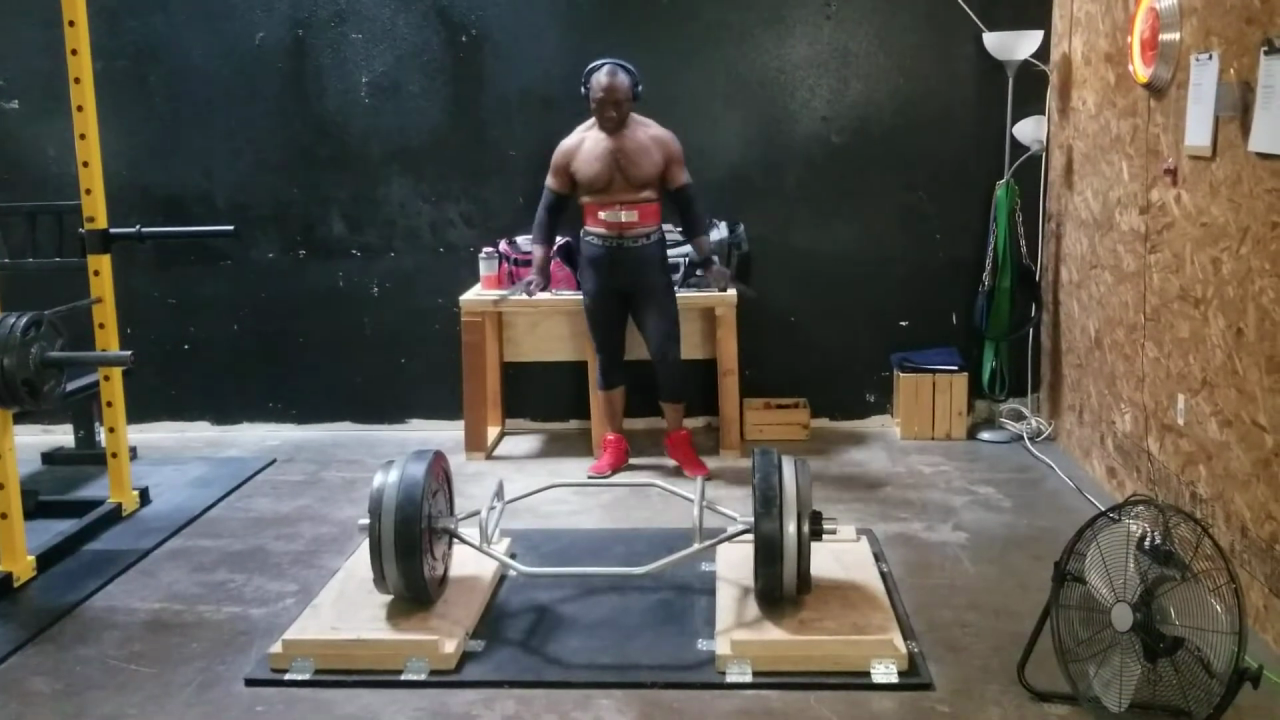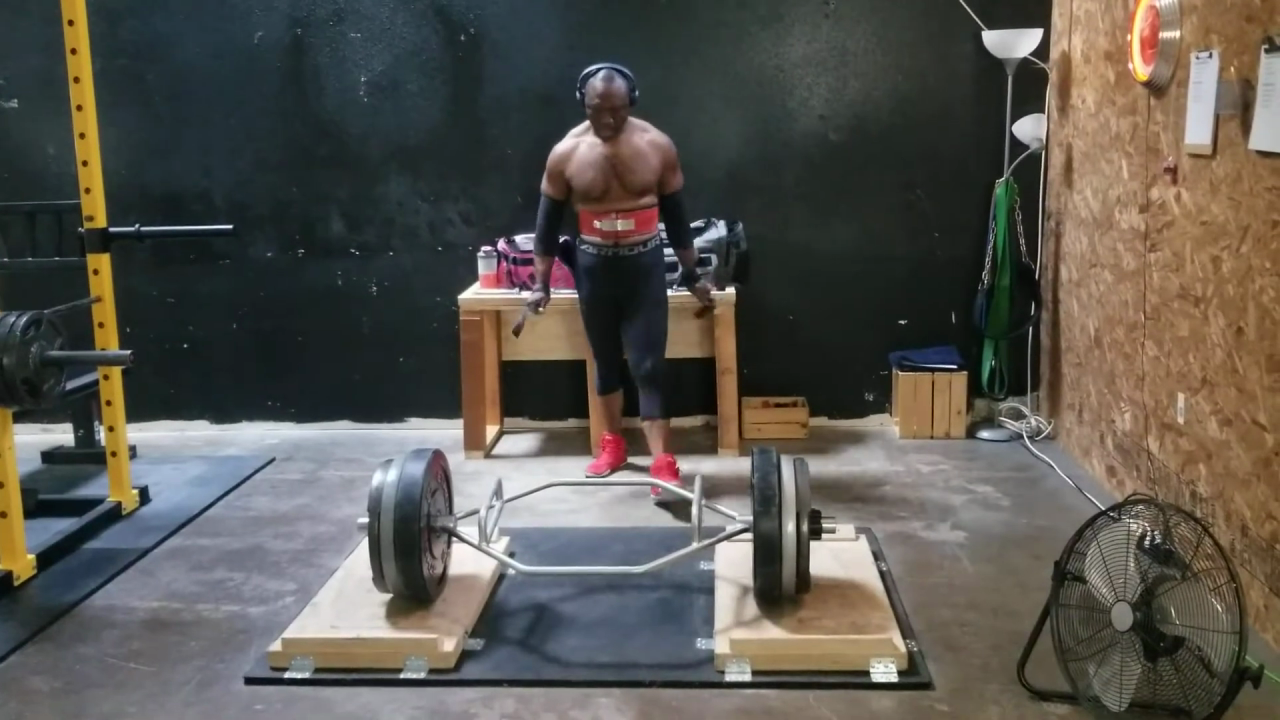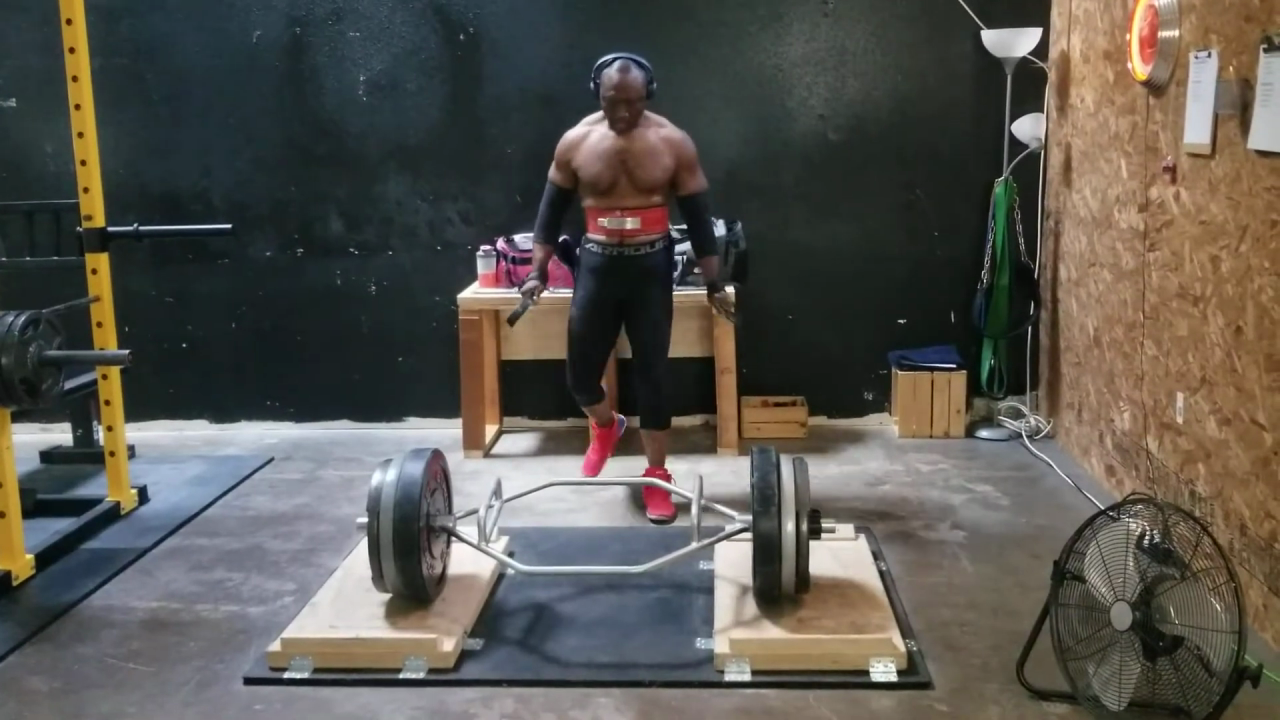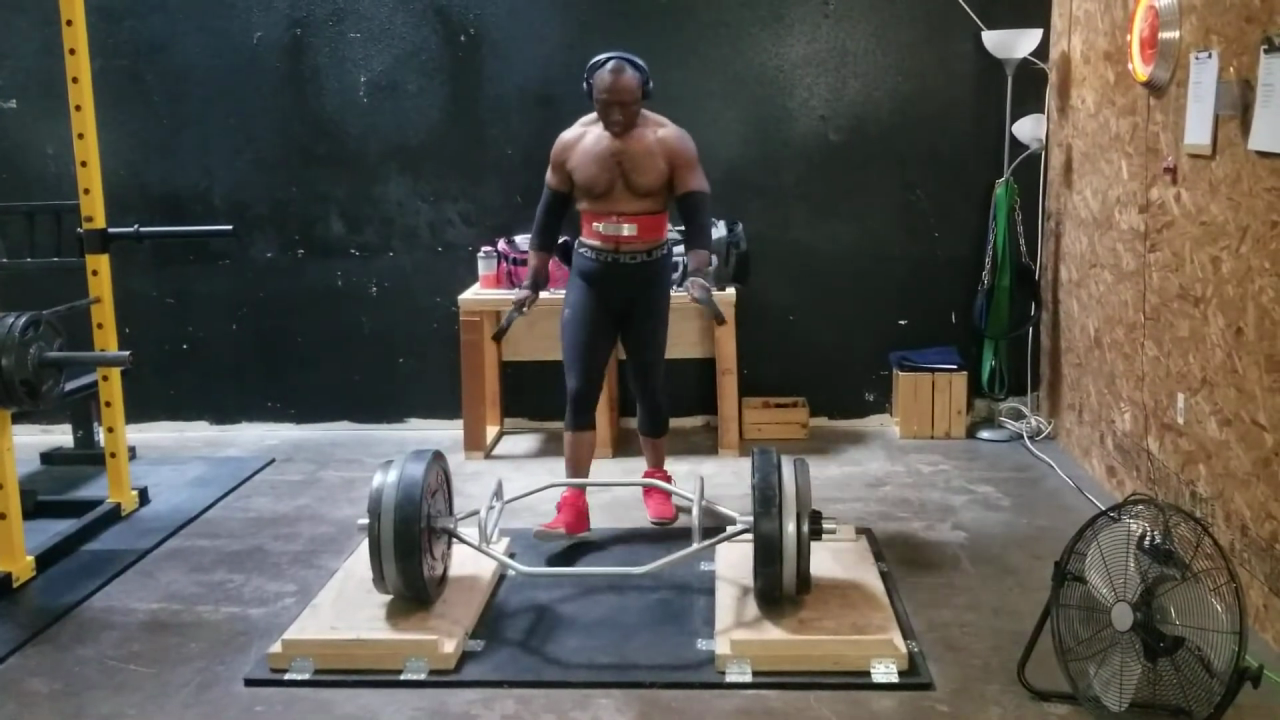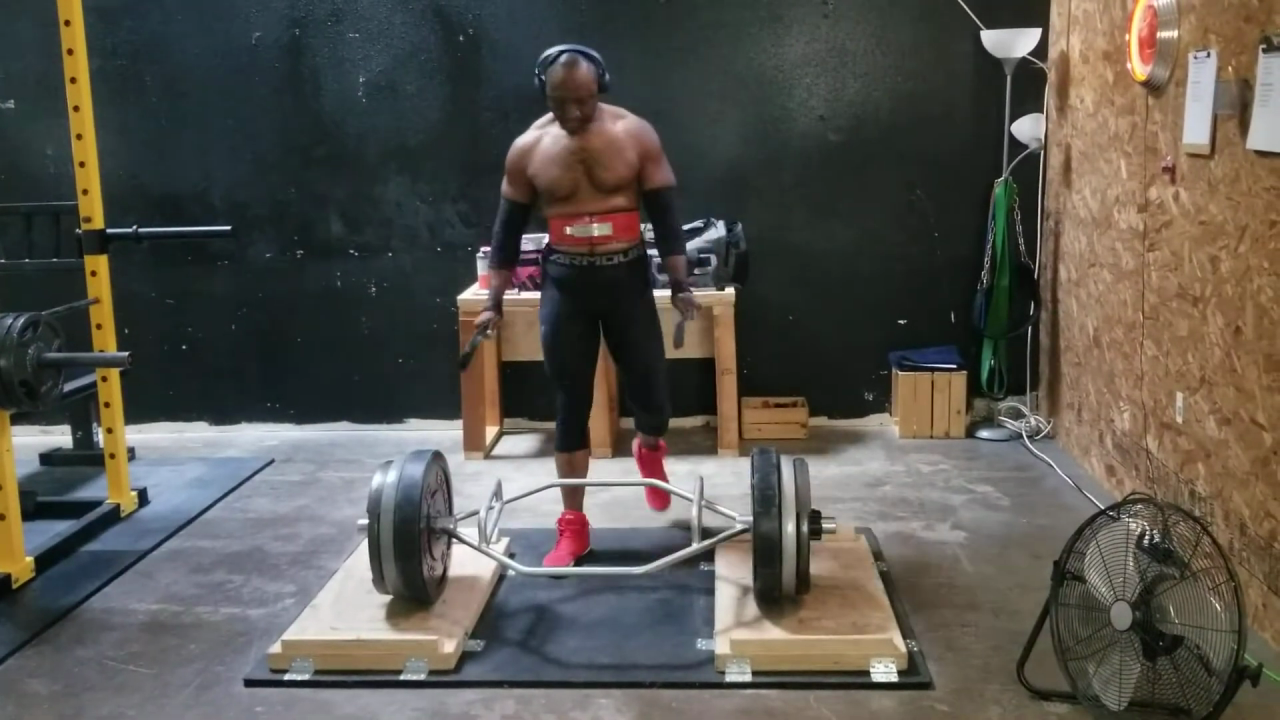
dt=0.3s
person 1, frame 1
left shoulder: (661, 141)
right shoulder: (572, 148)
left elbow: (686, 205)
right elbow: (550, 210)
left wrist: (707, 260)
right wrist: (539, 268)
left hip: (648, 257)
right hip: (597, 259)
left knee: (666, 355)
right knee: (608, 355)
left ankle: (679, 443)
right ankle: (614, 444)
person 1, frame 2
left shoulder: (658, 145)
right shoulder: (565, 153)
left elbow: (675, 212)
right elbow: (548, 220)
left wrist: (692, 275)
right wrist: (541, 283)
left hip: (644, 264)
right hip: (594, 266)
left knee: (647, 366)
right knee: (606, 361)
left ankle: (663, 465)
right ankle: (612, 443)
person 1, frame 3
left shoulder: (674, 143)
right shoulder: (575, 142)
left elbow: (697, 216)
right elbow: (552, 208)
left wrist: (713, 284)
right wrist: (538, 271)
left hip: (652, 266)
right hip: (596, 264)
left knee: (651, 374)
right knee: (580, 370)
left ankle: (656, 476)
right ankle: (606, 426)
person 1, frame 4
left shoulder: (673, 142)
right shoulder: (570, 143)
left elbow: (697, 214)
right elbow: (549, 214)
left wrist: (697, 272)
right wrist: (532, 280)
left hip: (648, 273)
right hip: (589, 272)
left knee: (648, 383)
right knee: (580, 390)
left ankle: (656, 479)
right ankle: (574, 505)
person 1, frame 5
left shoulder: (636, 134)
right shoulder: (527, 148)
left elbow: (664, 213)
right elbow: (508, 228)
left wrist: (680, 285)
right wrist: (494, 301)
left hip: (626, 274)
right hip: (563, 281)
left knee: (647, 392)
right knee: (571, 403)
left ankle: (649, 450)
right ankle: (573, 525)
